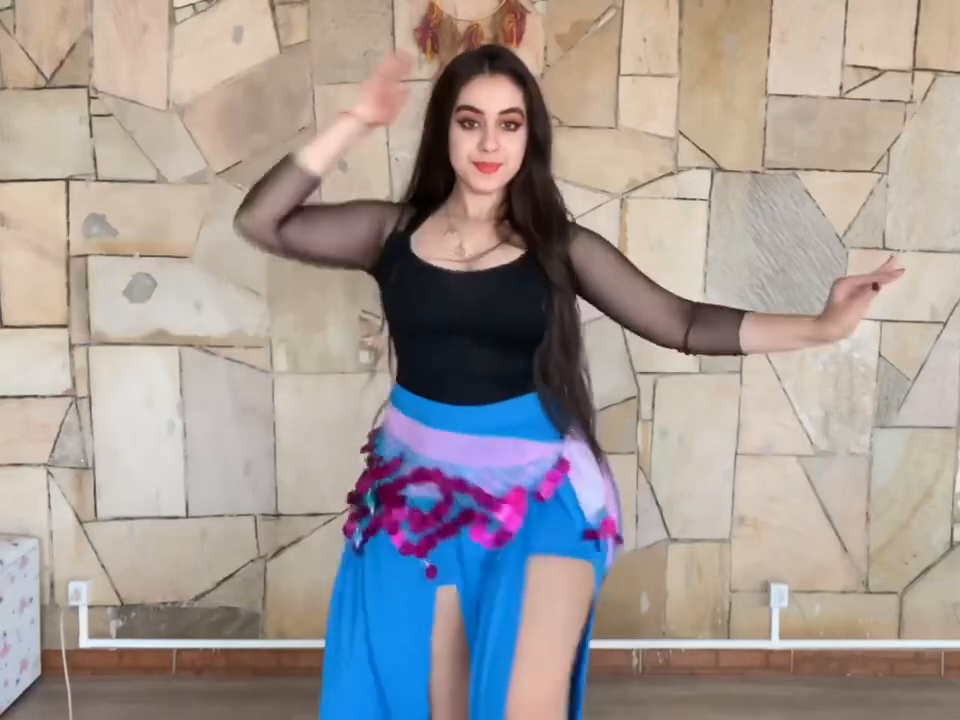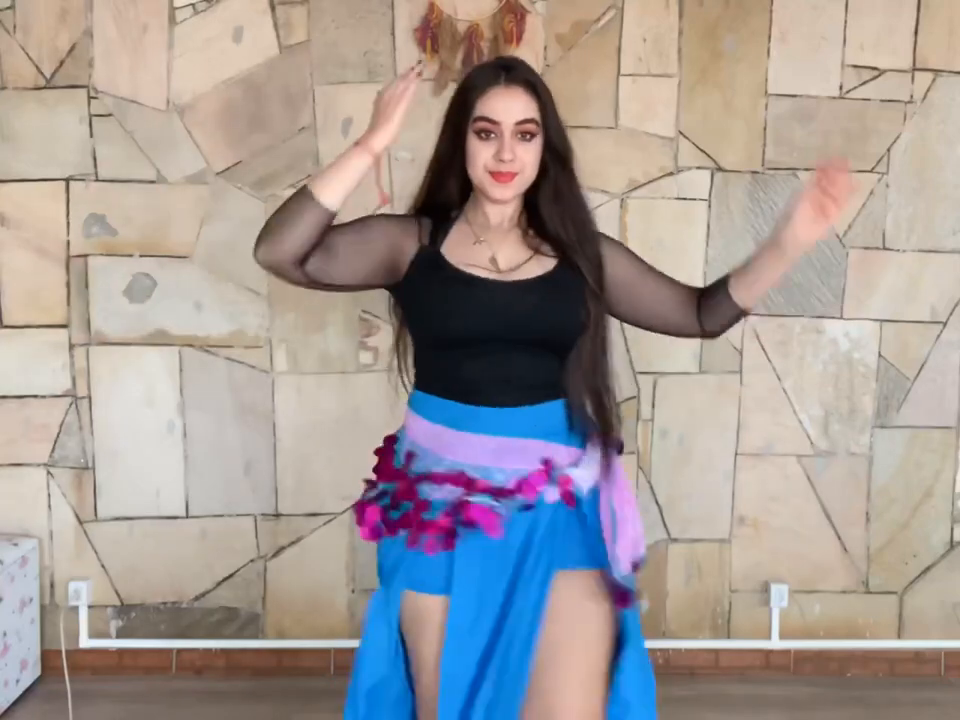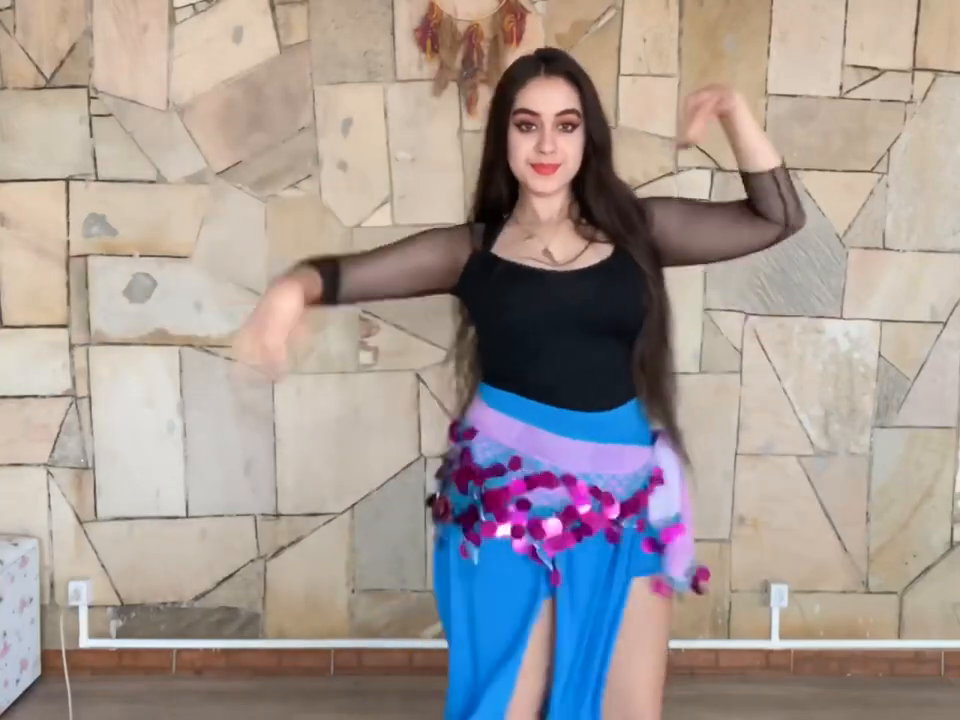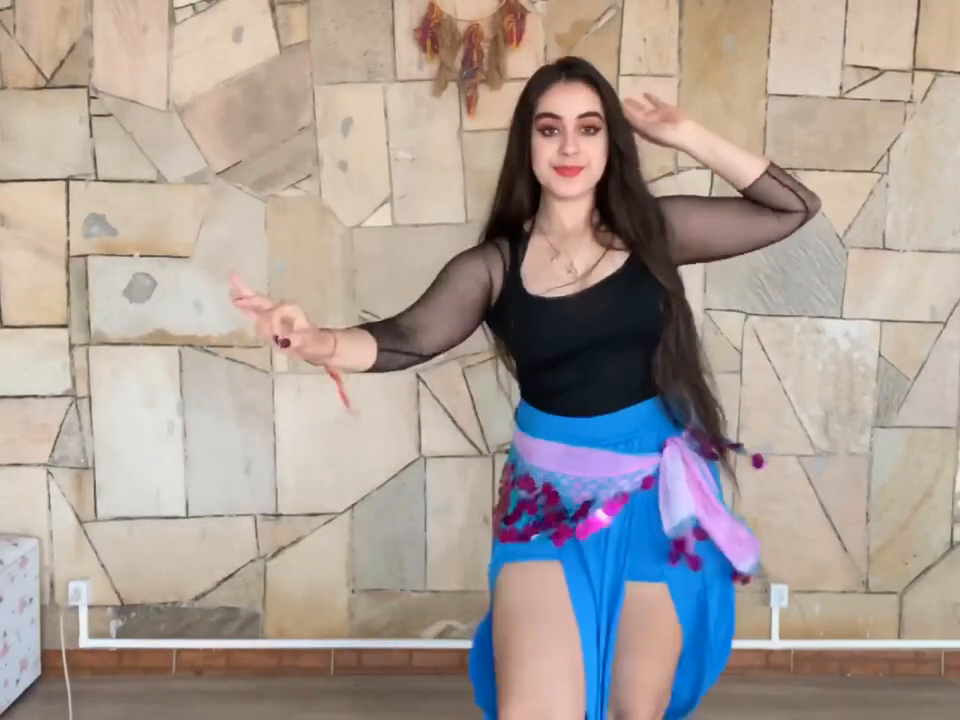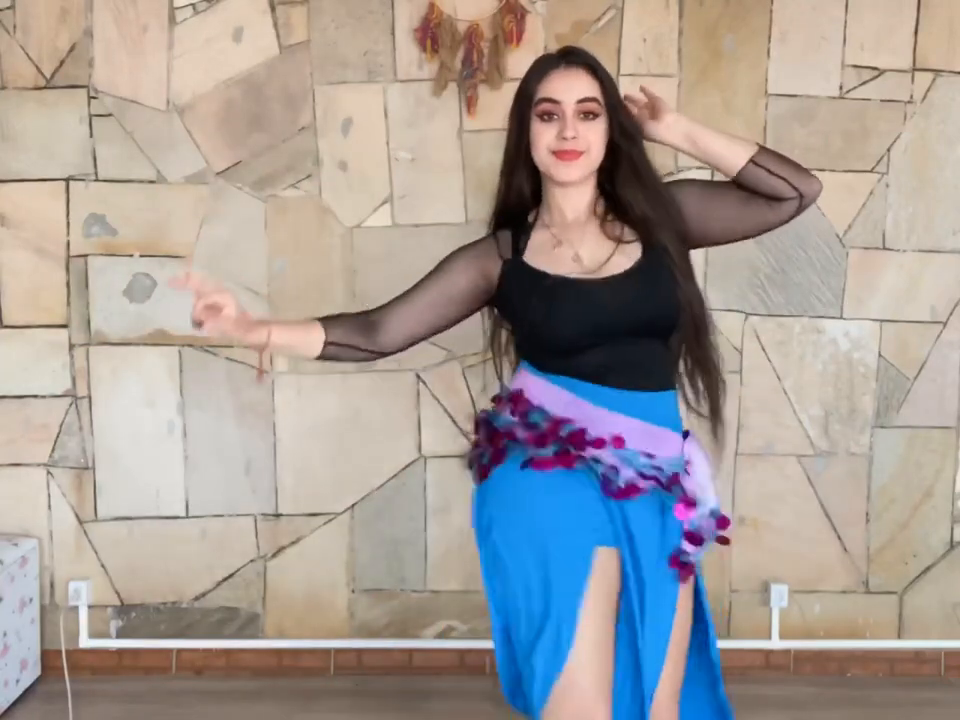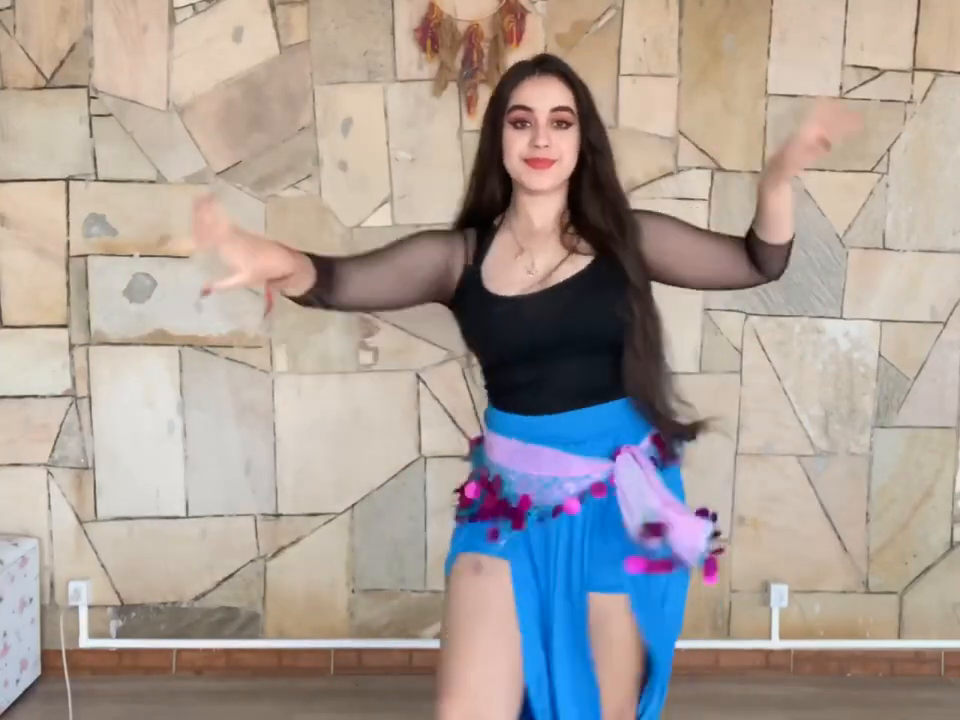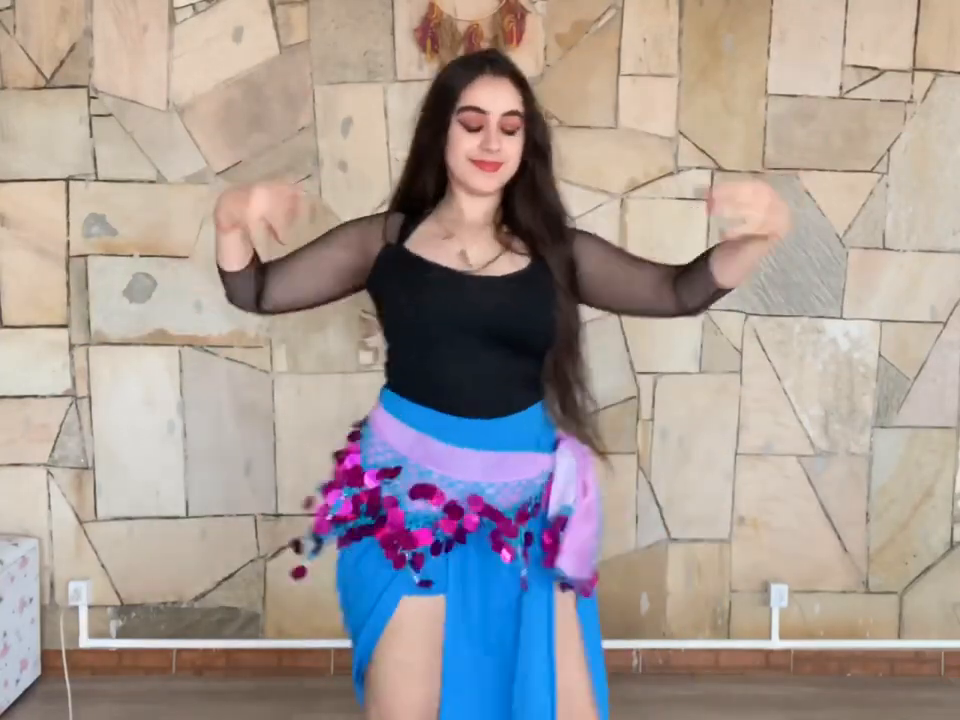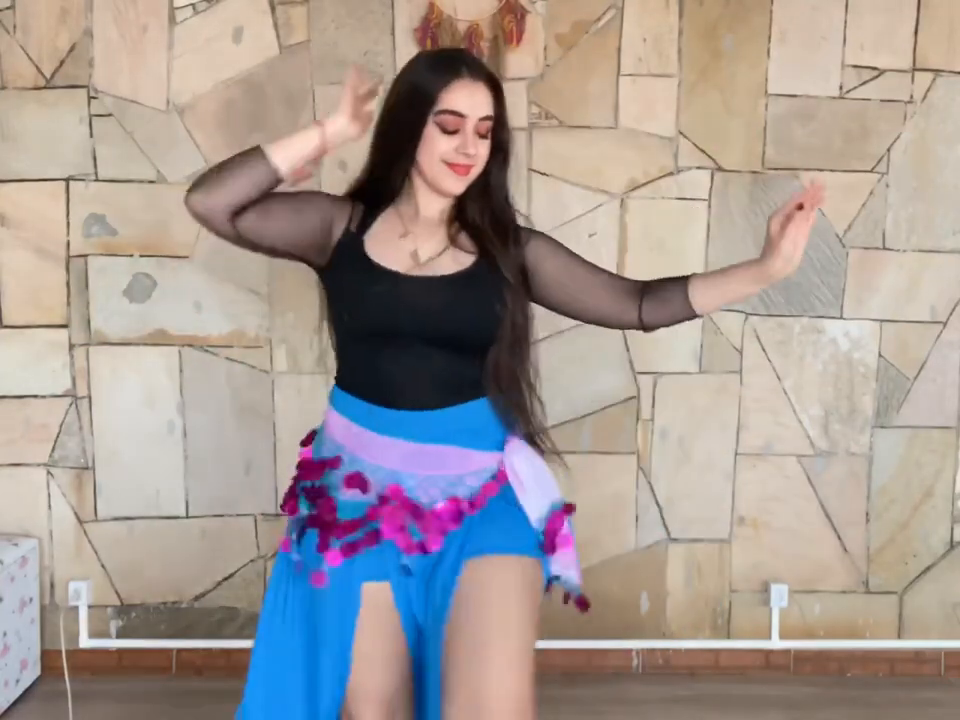
dt=0.3s
person 1, frame 1
left shoulder: (558, 245)
right shoulder: (392, 232)
left elbow: (682, 322)
right elbow: (259, 221)
left wrist: (817, 327)
right wrist: (359, 121)
left hip: (538, 500)
right hip: (419, 501)
person 1, frame 2
left shoulder: (580, 252)
right shoulder: (411, 243)
left elbow: (699, 312)
right elbow: (281, 253)
left wrist: (786, 244)
right wrist: (370, 147)
left hip: (553, 505)
right hip: (436, 506)
person 1, frame 3
left shoulder: (635, 229)
right shoulder: (470, 250)
left elbow: (774, 219)
right elbow: (342, 277)
left wrist: (737, 121)
right wrist: (291, 291)
left hip: (627, 502)
right hip: (510, 502)
person 1, frame 4
left shoulder: (652, 232)
right shoulder: (492, 266)
left elbow: (795, 208)
right elbow: (408, 339)
left wrist: (682, 133)
right wrist: (319, 343)
left hip: (658, 500)
right hip: (549, 503)
person 1, frame 5
left shoulder: (659, 214)
right shoulder: (498, 254)
left elbow: (795, 192)
right elbow: (373, 331)
left wrist: (674, 129)
right wrist: (260, 330)
left hip: (652, 493)
right hip: (548, 480)
person 1, frame 6
left shoulder: (627, 238)
right shoulder: (459, 254)
left elbow: (759, 262)
right elbow: (340, 281)
left wrist: (781, 174)
right wrist: (273, 262)
left hip: (622, 505)
right hip: (510, 505)
person 1, frame 7
left shoulder: (555, 249)
right shoulder: (388, 241)
left elbow: (679, 293)
right elbow: (256, 291)
left wrist: (745, 240)
right wrist: (237, 226)
left hip: (520, 511)
right hip: (403, 503)
person 1, frame 8
left shoulder: (510, 249)
right shoulder: (341, 226)
left elbow: (639, 304)
right elbow: (210, 203)
left wrist: (765, 268)
right wrist: (327, 134)
left hip: (482, 503)
right hip: (361, 502)
